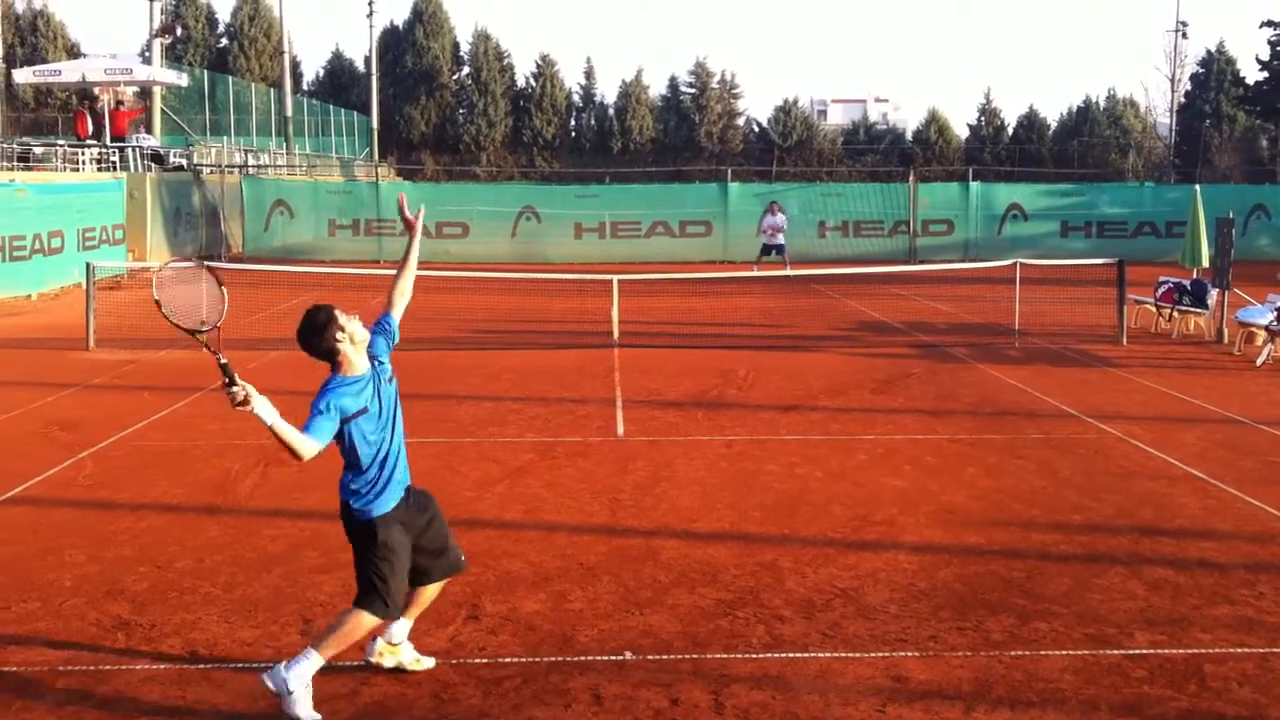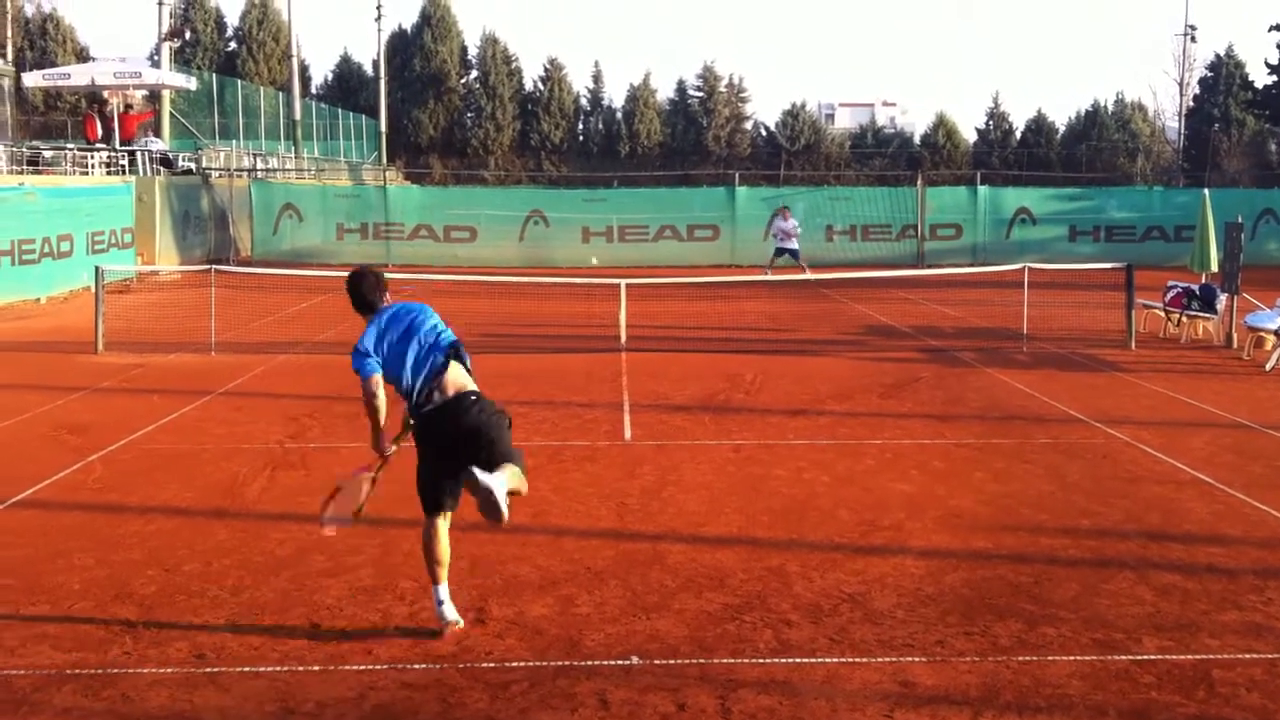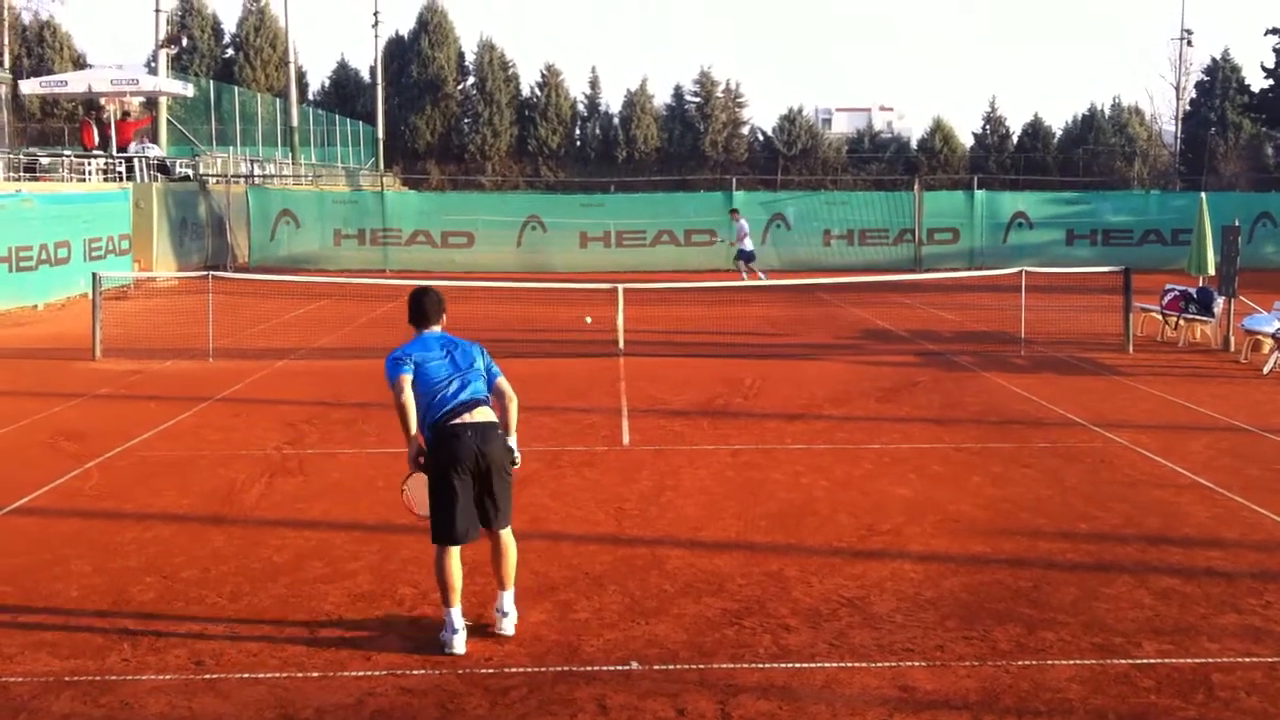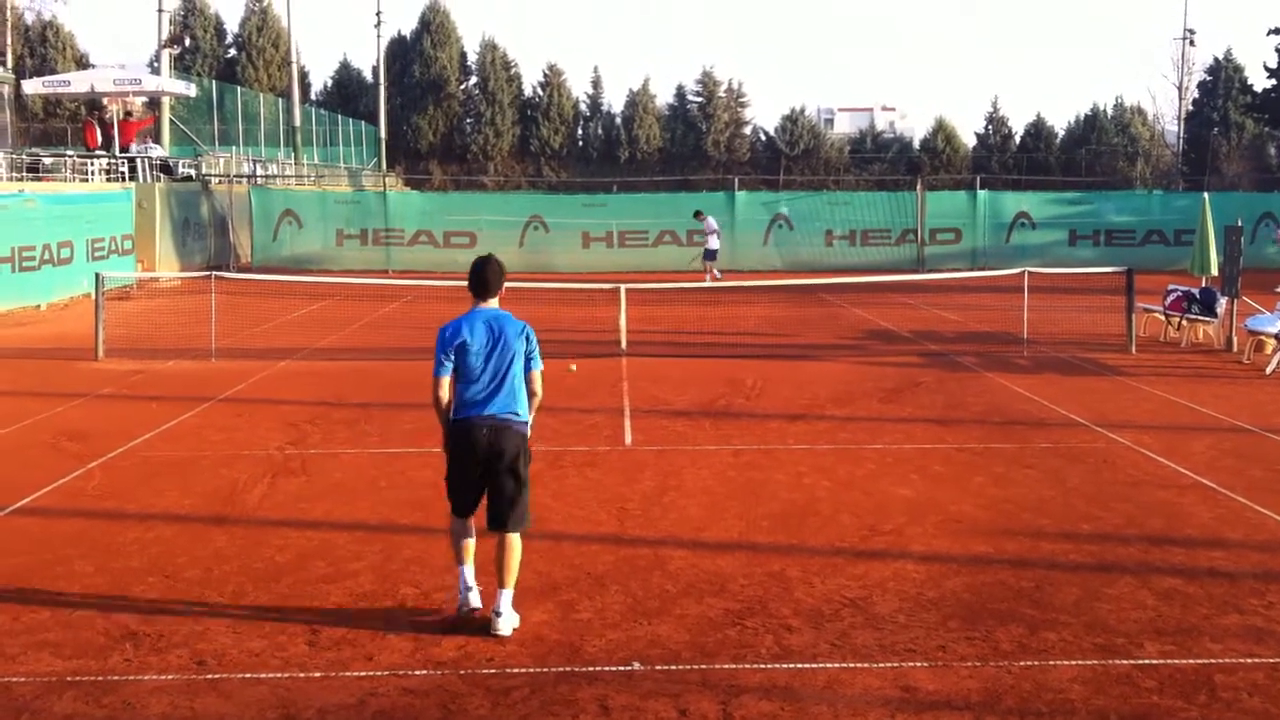
dt=0.5s
person 1, frame 1
left shoulder: (377, 351)
right shoulder: (333, 400)
left elbow: (401, 292)
right elbow: (305, 449)
left wrist: (414, 238)
right wrist: (263, 411)
left hip: (402, 495)
right hip: (372, 512)
left knee: (443, 564)
right knee: (375, 611)
left ankle: (392, 642)
right ankle: (291, 675)
person 1, frame 2
left shoulder: (364, 346)
right shoulder: (418, 311)
left elbow: (375, 394)
left wrist: (379, 437)
left hip: (431, 422)
right hip: (469, 407)
left knee: (437, 516)
right knee: (513, 477)
left ankle: (444, 605)
right ankle: (494, 482)
person 1, frame 3
left shoulder: (403, 354)
right shoulder: (472, 348)
left elbow: (403, 393)
right elbow: (508, 397)
left wrist: (413, 445)
right wrist: (509, 441)
left hip: (448, 441)
right hip: (488, 435)
left knee: (448, 542)
right knee: (500, 529)
left ankle: (454, 628)
right ankle: (506, 611)
person 1, frame 4
left shoulder: (452, 331)
right shoulder: (522, 331)
left elbow: (441, 394)
right elbow: (536, 390)
left wrist: (447, 433)
right wrist: (526, 421)
left hip: (468, 431)
right hip: (511, 433)
left knee: (462, 513)
right knee: (509, 526)
left ankle: (468, 588)
right ankle: (503, 611)
